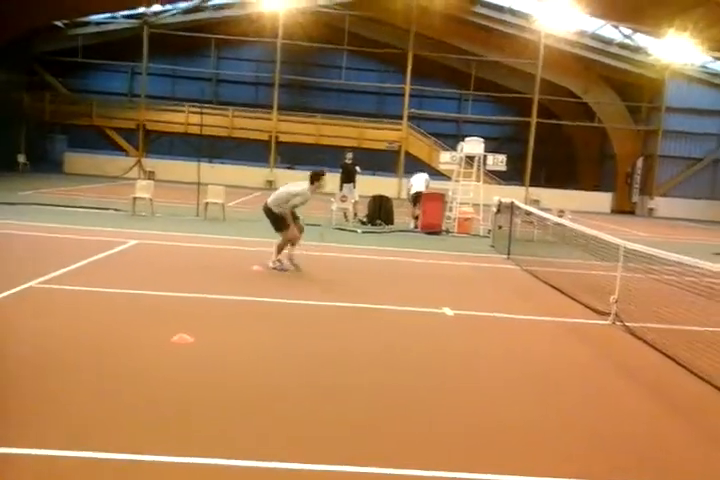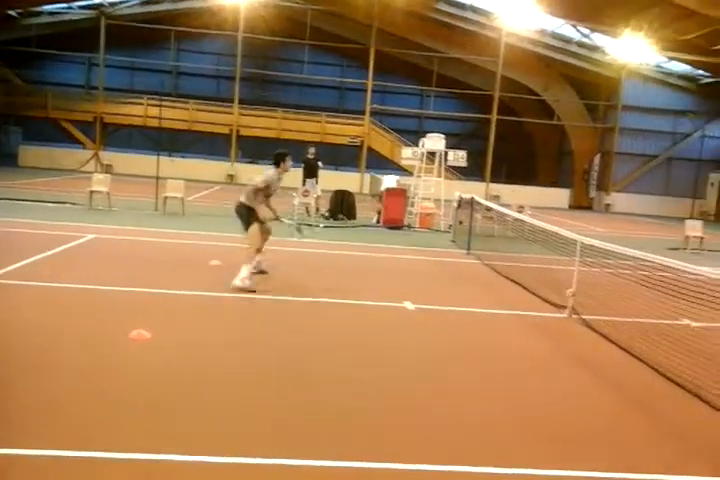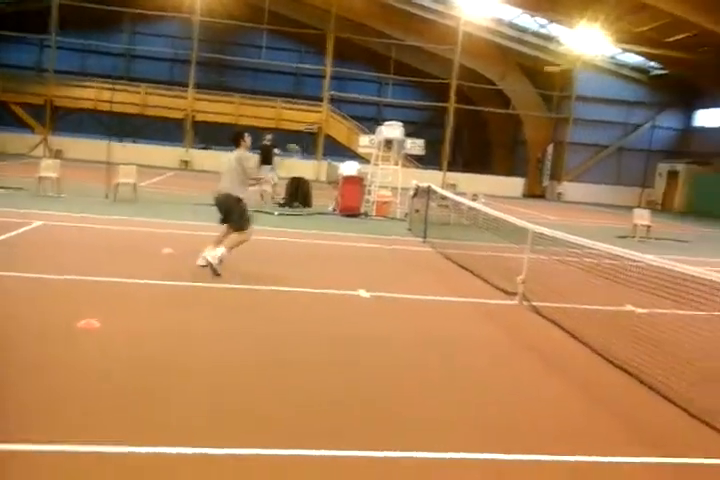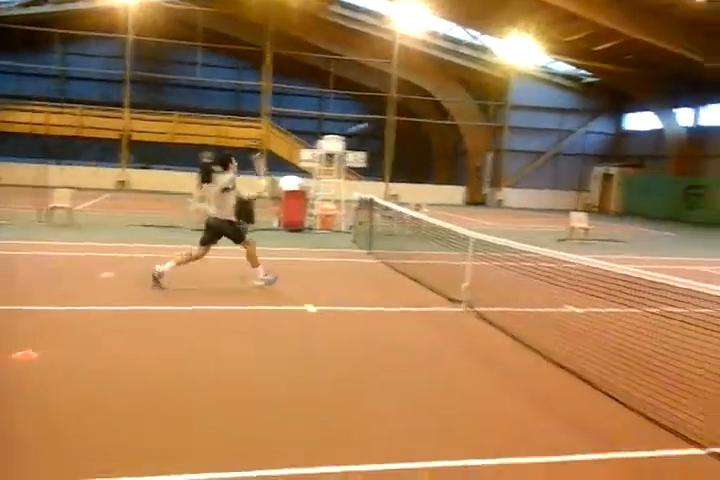
dt=0.4s
person 1, frame 1
left shoulder: (306, 186)
right shoulder: (305, 194)
right elbow: (287, 209)
right wrist: (291, 227)
left hip: (280, 206)
right hip: (273, 208)
left knee: (300, 228)
right knee: (289, 236)
left ankle: (290, 254)
right ankle: (275, 260)
person 1, frame 2
left shoulder: (274, 176)
right shoulder: (271, 177)
right elbow: (248, 192)
left wrist: (273, 212)
right wrist: (258, 212)
left hip: (250, 208)
right hip: (245, 207)
left knee: (267, 231)
right knee: (257, 242)
left ankle: (255, 264)
right ankle: (242, 278)
person 1, frame 3
left shoulder: (230, 157)
right shoulder: (247, 155)
right elbow: (252, 175)
left wrist: (250, 182)
right wrist: (261, 177)
left hip: (221, 196)
right hip: (233, 199)
left knee: (231, 228)
right knee: (244, 235)
left ankle: (205, 257)
right ankle: (215, 255)
person 1, frame 4
left shoulder: (222, 179)
right shoulder: (230, 177)
right elbow: (216, 190)
left hip: (213, 221)
right hip: (224, 221)
left knee: (199, 253)
right knee: (249, 244)
left ankle: (161, 270)
right ankle: (261, 276)
